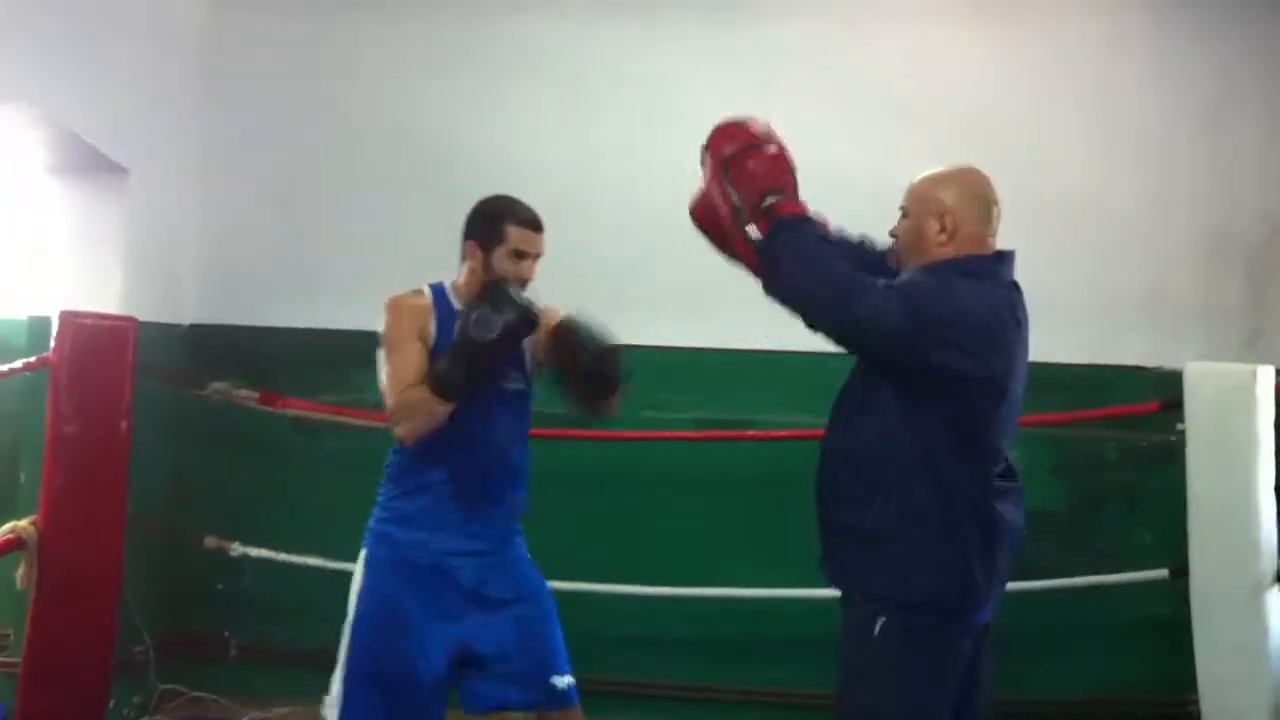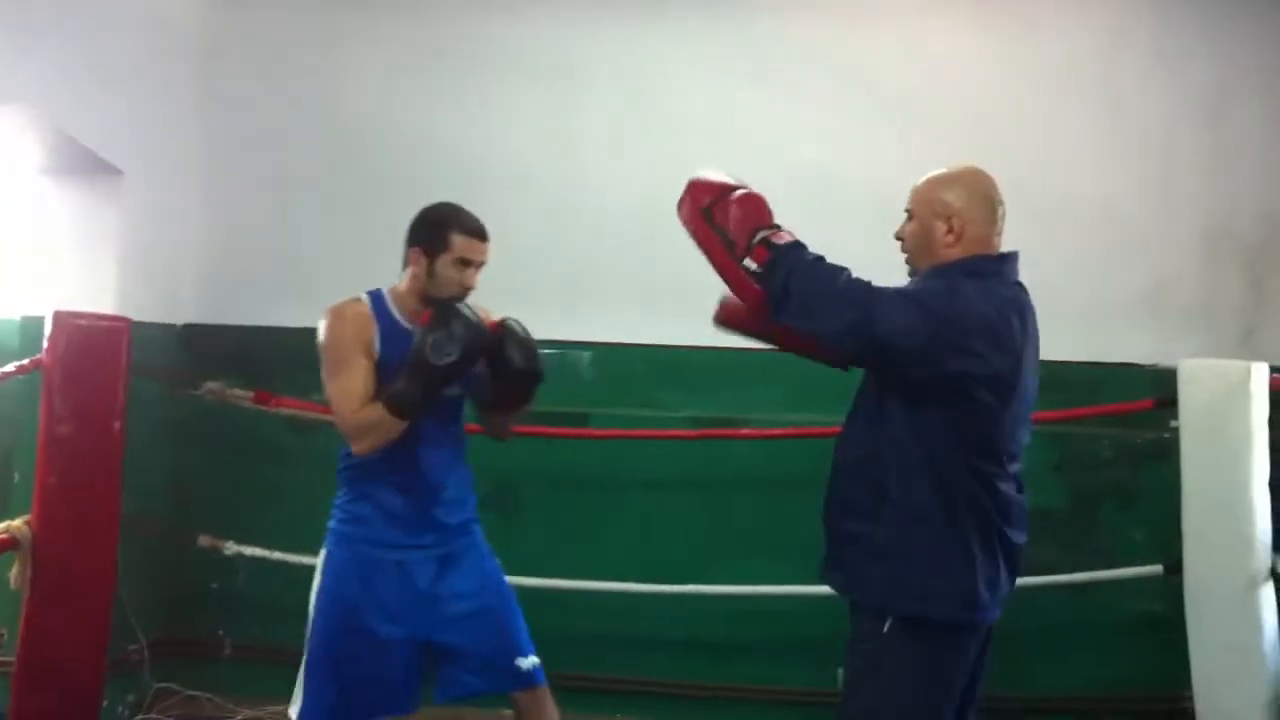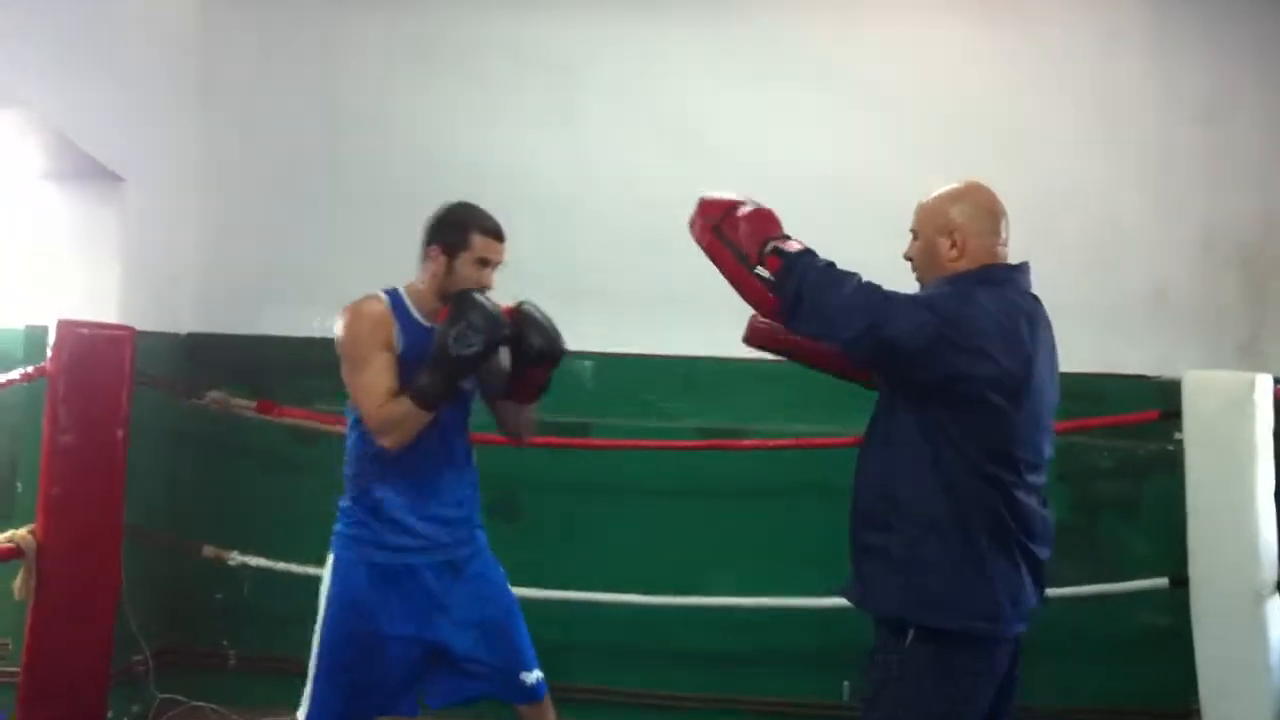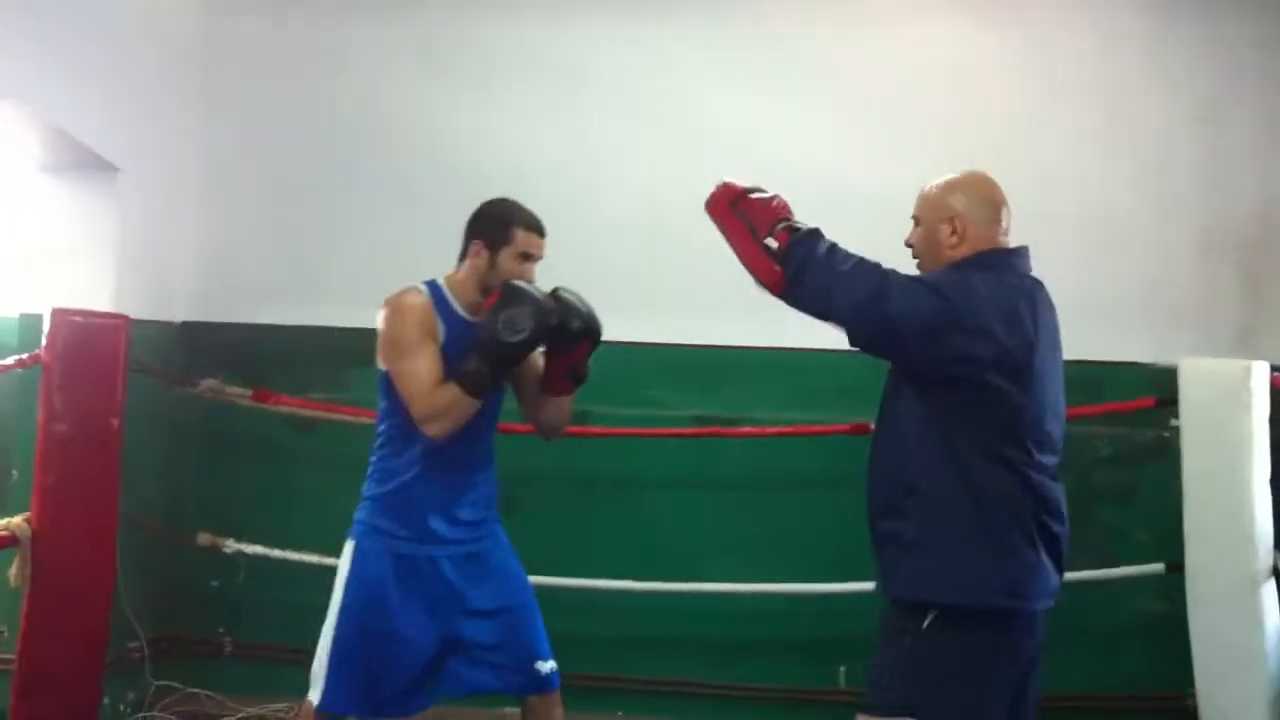
dt=0.2s
person 1, frame 1
left shoulder: (948, 311)
right shoulder: (979, 296)
left elbow: (840, 298)
right elbow: (874, 277)
left wrist: (772, 207)
right wrist: (783, 217)
left hip: (911, 574)
right hip: (950, 563)
person 1, frame 2
left shoulder: (960, 313)
right shoulder: (988, 302)
left elbow: (854, 317)
right elbow: (878, 326)
left wrist: (761, 240)
left hip: (919, 577)
right hip: (957, 569)
person 1, frame 3
left shoulder: (970, 320)
right shoulder: (1011, 313)
left elbow: (863, 319)
right elbow: (894, 340)
left wrist: (772, 250)
left hip: (942, 591)
right hip: (986, 582)
person 1, frame 4
left shoulder: (968, 305)
right shoulder: (1015, 298)
left elbow: (861, 298)
right elbow: (896, 311)
left wrist: (781, 234)
left hip: (959, 577)
right hip: (1006, 568)
person 2, frame 1
left shoulder: (535, 324)
right shoulder: (411, 311)
left elbow: (599, 408)
right elbow: (406, 423)
left wrist: (595, 374)
right wrist: (467, 359)
left hip: (495, 548)
right hip: (407, 547)
person 2, frame 2
left shoulder: (473, 326)
right shoulder: (352, 322)
left elbow: (497, 424)
right elbow: (360, 435)
left wrist: (513, 383)
right wrist: (423, 376)
left hip: (452, 543)
right hip: (365, 546)
person 2, frame 3
left shoulder: (480, 322)
right shoulder: (369, 319)
left elbow: (517, 427)
right elbow: (387, 430)
left wrist: (530, 372)
right wrist: (446, 367)
left hip: (458, 547)
right hip: (373, 550)
person 2, frame 4
left shoulder: (511, 317)
right shoulder: (409, 311)
left elbow: (549, 422)
right elbow: (433, 419)
left wrist: (566, 360)
right wrist: (492, 356)
left hip: (475, 539)
right hip: (393, 538)
